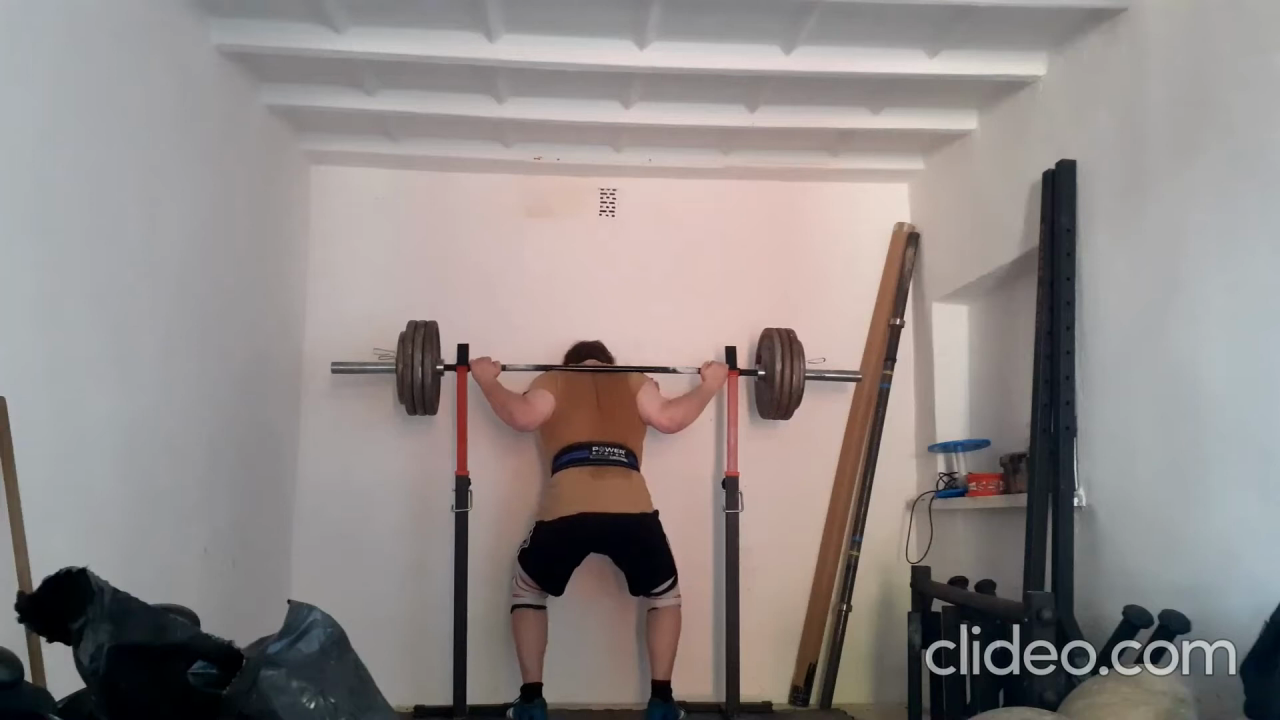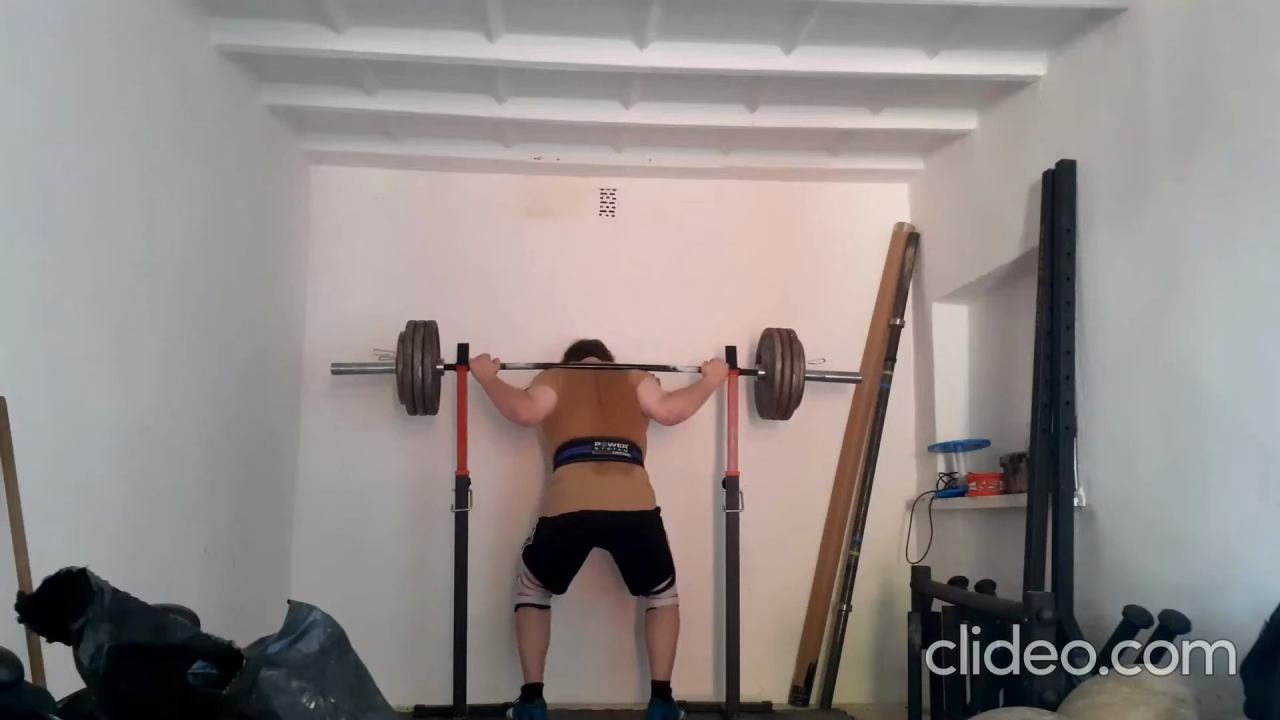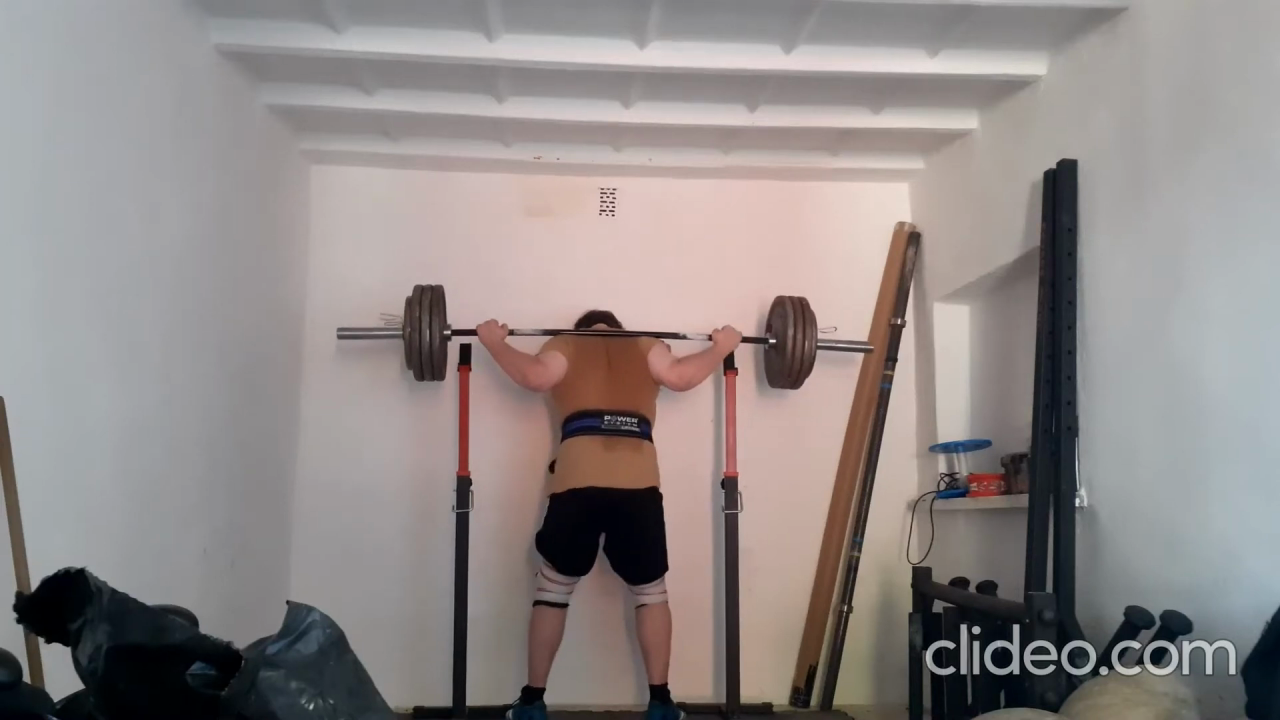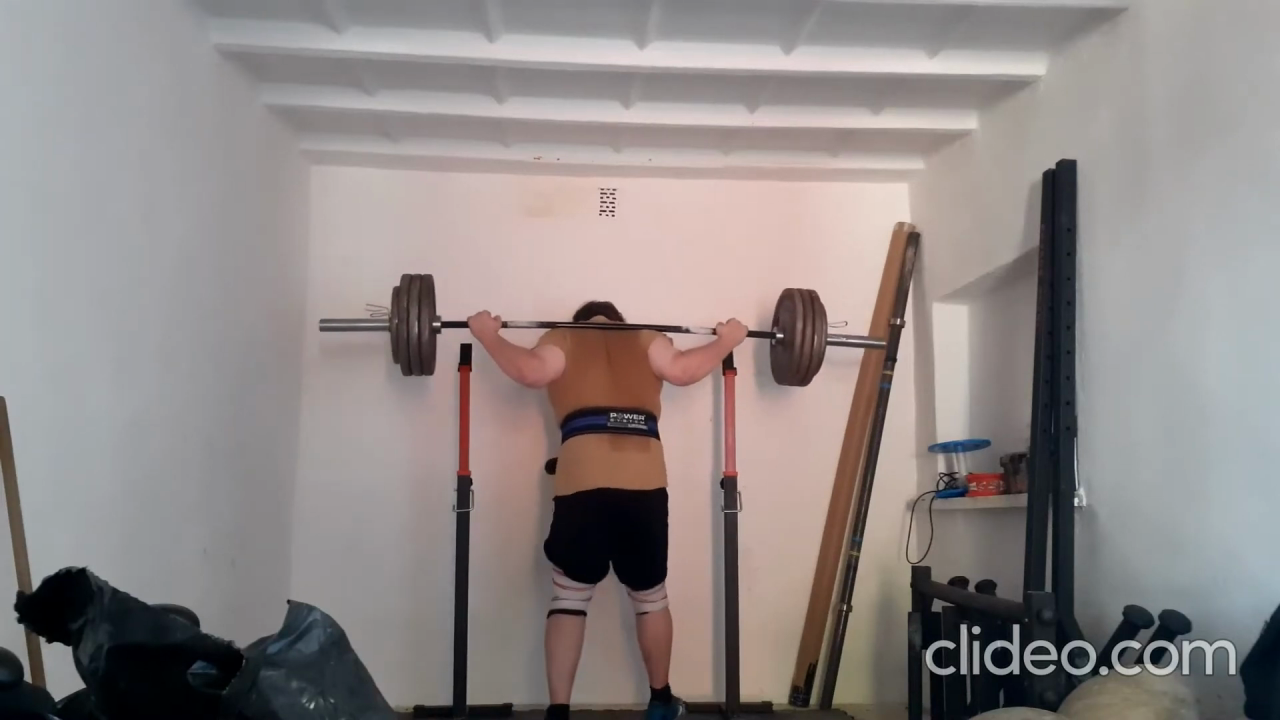
dt=0.7s
person 1, frame 1
left shoulder: (553, 381)
right shoulder: (634, 381)
left elbow: (522, 417)
right elbow: (669, 419)
left wrist: (487, 380)
right wrist: (710, 385)
left hip: (567, 507)
right hip: (631, 508)
left knee: (527, 592)
right knee: (665, 595)
person 1, frame 2
left shoulder: (554, 378)
right shoulder: (635, 378)
left elbow: (524, 412)
right elbow: (669, 410)
left wrist: (487, 376)
right wrist: (711, 379)
left hip: (570, 503)
right hip: (634, 504)
left knee: (532, 591)
right knee: (662, 595)
person 1, frame 3
left shoulder: (564, 344)
right shoulder: (646, 345)
left elbow: (534, 376)
right elbow: (681, 376)
left wrist: (493, 342)
right wrist: (722, 347)
left hip: (578, 480)
right hip: (638, 481)
left knee: (553, 589)
right knee: (650, 592)
person 1, frame 4
left shoulder: (562, 338)
right shoulder: (646, 339)
left elbow: (531, 372)
right elbow: (684, 370)
left wrist: (487, 335)
right wrist: (727, 341)
left hip: (583, 480)
right hip: (645, 481)
left knee: (570, 598)
right knee: (651, 597)
